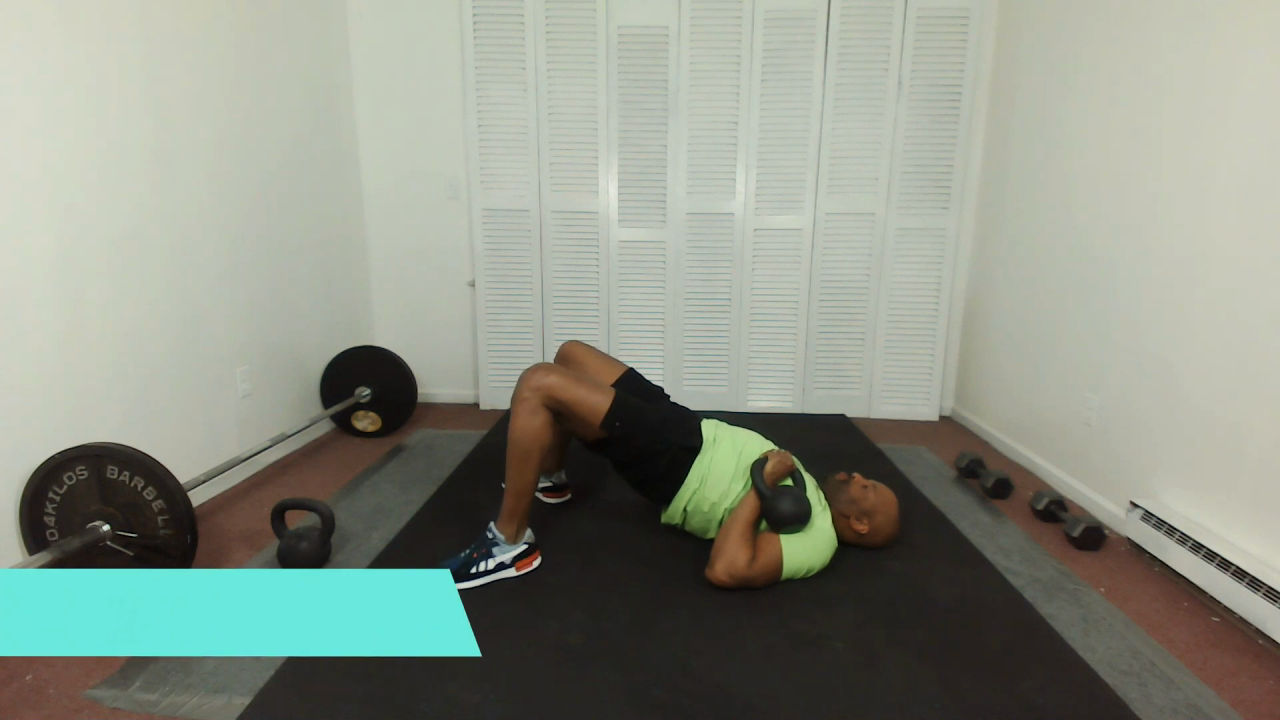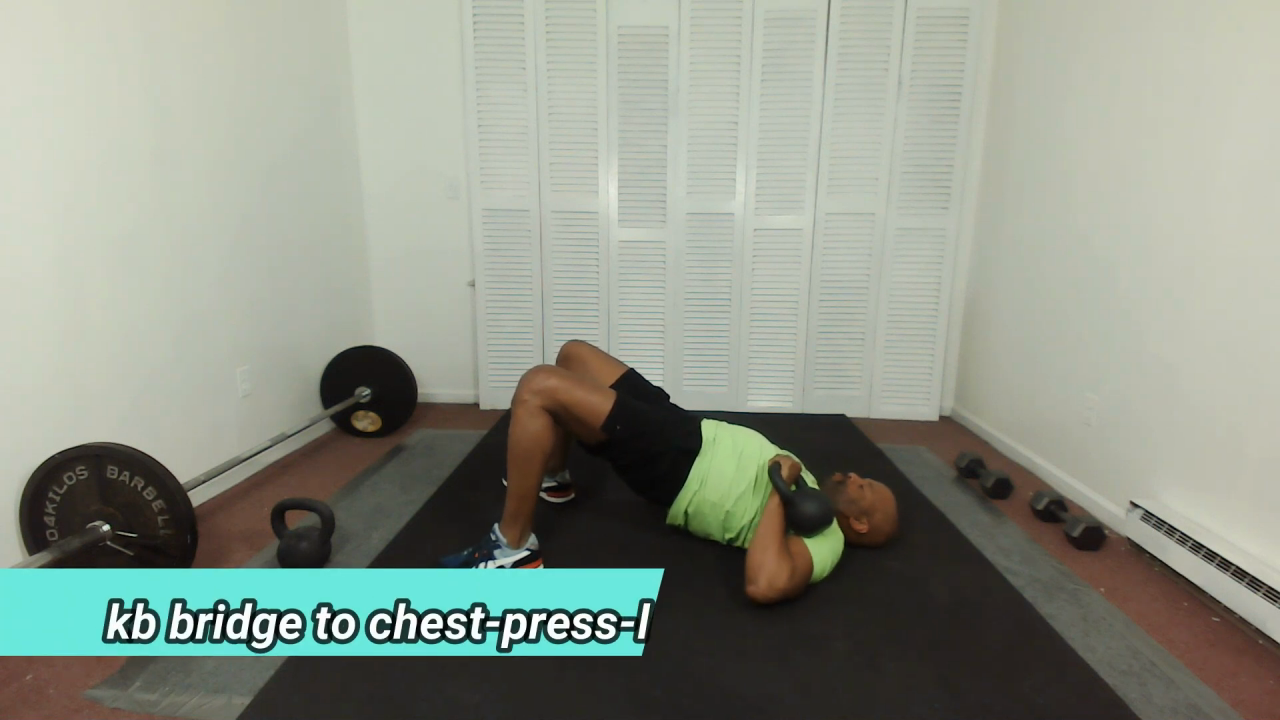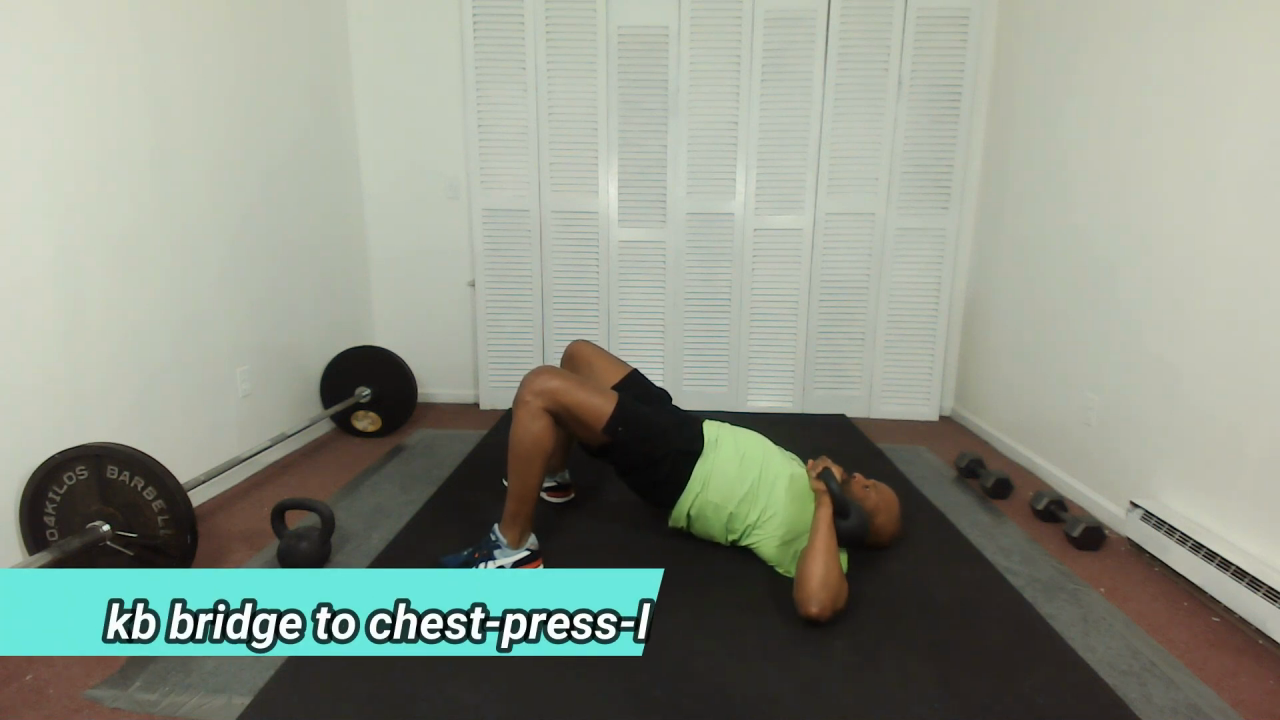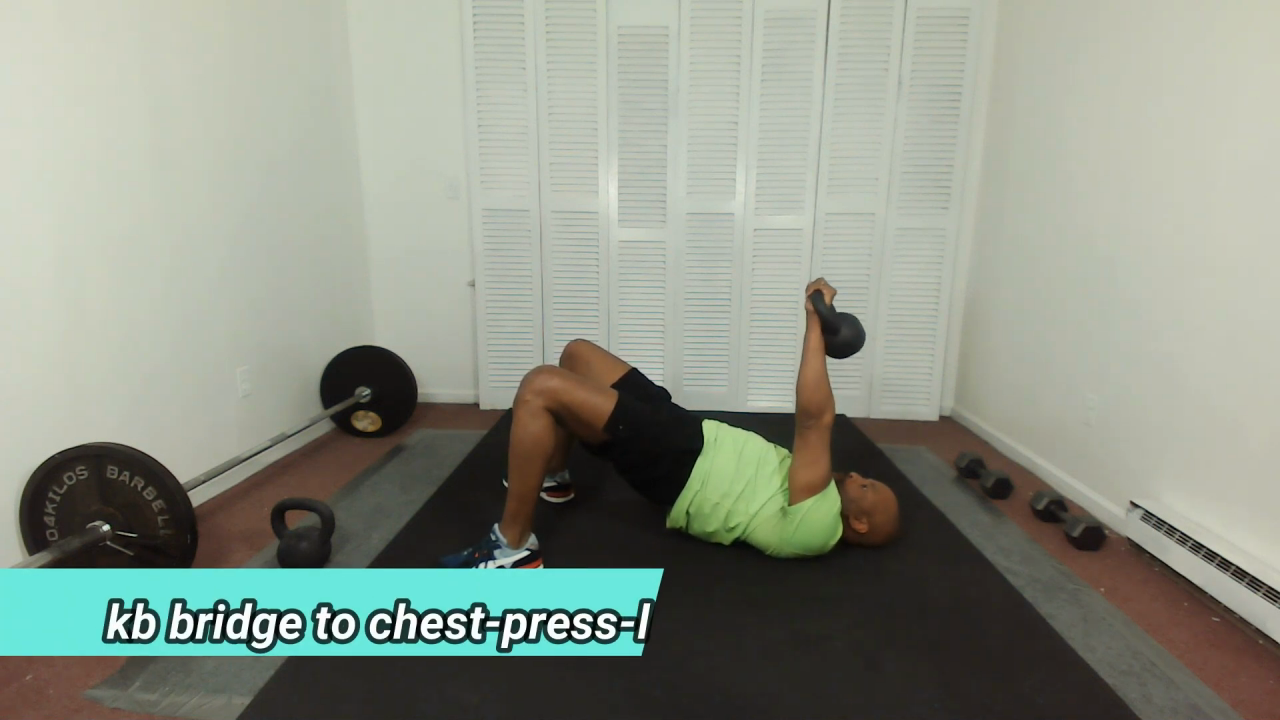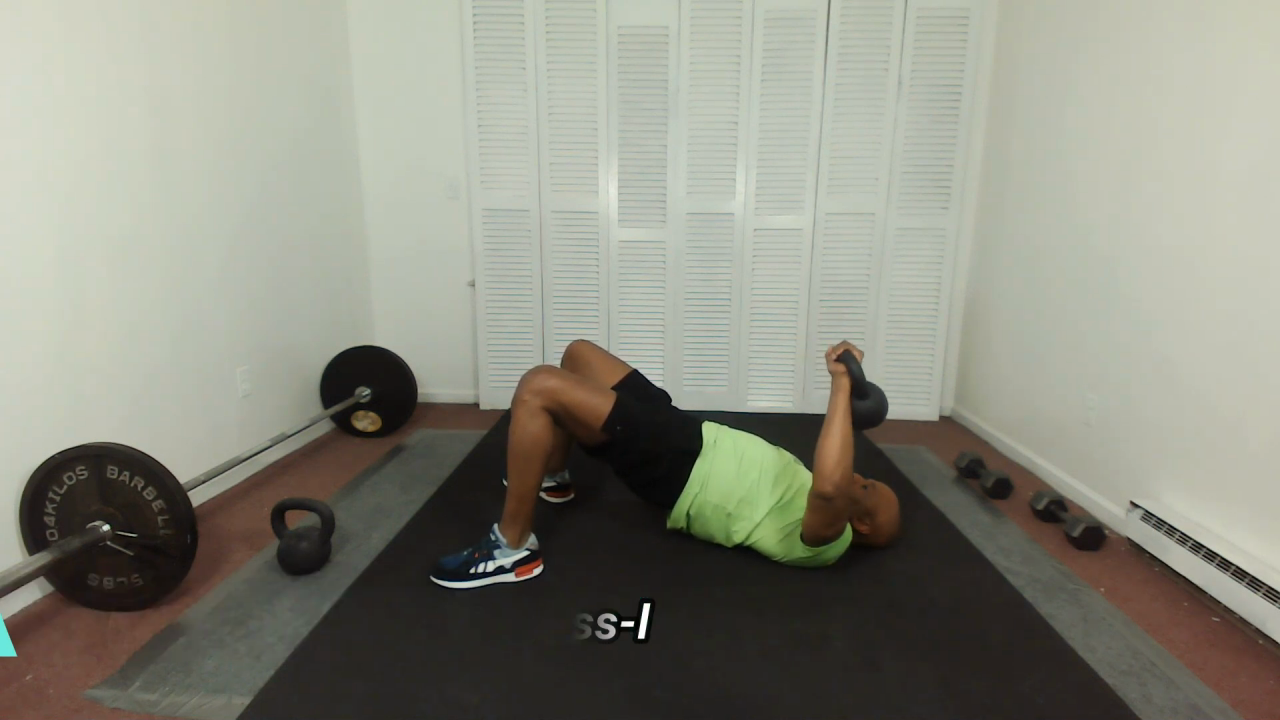
dt=1s
person 1, frame 1
left shoulder: (815, 540)
right shoulder: (813, 495)
left elbow: (724, 569)
left wrist: (763, 484)
left hip: (673, 463)
right hip: (690, 433)
left knee: (537, 384)
right knee: (570, 354)
left ankle: (510, 542)
right ankle: (550, 479)
person 1, frame 2
left shoulder: (822, 540)
right shoulder: (811, 491)
left elbow: (763, 585)
left wrist: (778, 490)
left hip: (673, 464)
right hip: (688, 434)
left knee: (538, 387)
right knee: (573, 353)
left ankle: (513, 546)
right ankle: (552, 479)
person 1, frame 3
left shoulder: (825, 542)
right shoulder: (807, 494)
left elbow: (816, 605)
left wrist: (825, 501)
left hip: (678, 467)
right hip: (689, 433)
left knee: (539, 388)
right knee: (579, 354)
left ankle: (513, 545)
right ankle: (552, 478)
person 1, frame 4
left shoulder: (818, 523)
right shoulder: (823, 502)
left elbow: (815, 418)
left wrist: (815, 321)
left hip: (675, 466)
right hip: (686, 435)
left knee: (540, 388)
right knee: (577, 353)
left ankle: (513, 546)
right ankle: (552, 477)
person 1, frame 5
left shoulder: (827, 538)
right shoulder: (812, 495)
left elbow: (829, 487)
left wrist: (842, 385)
left hip: (676, 469)
right hip: (689, 440)
left knee: (538, 388)
right knee: (578, 354)
left ankle: (512, 549)
right ankle: (552, 479)
